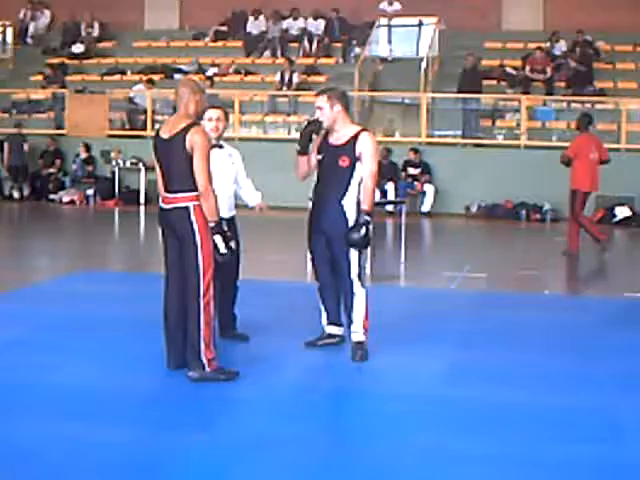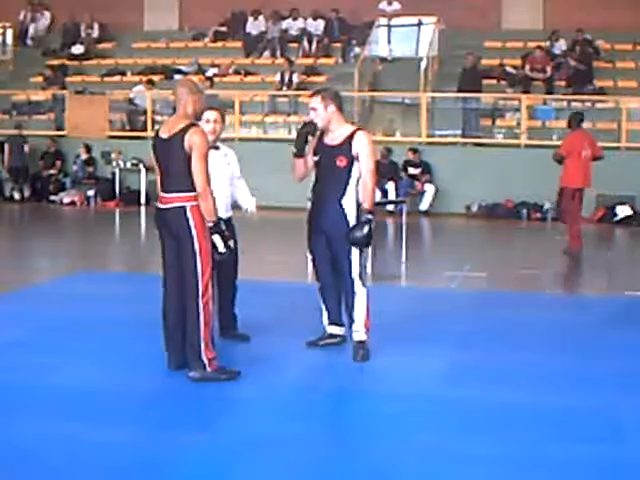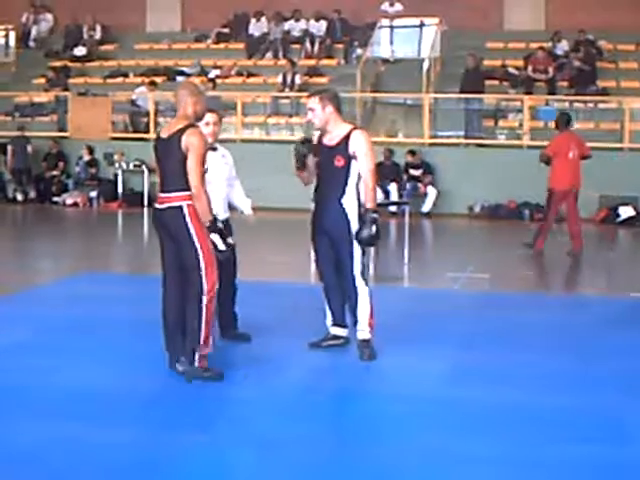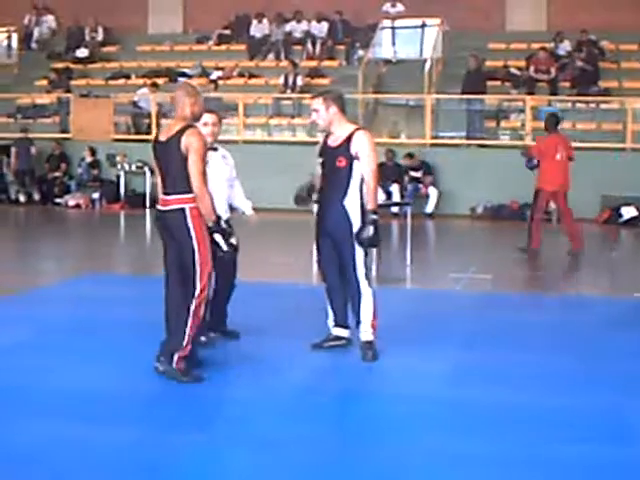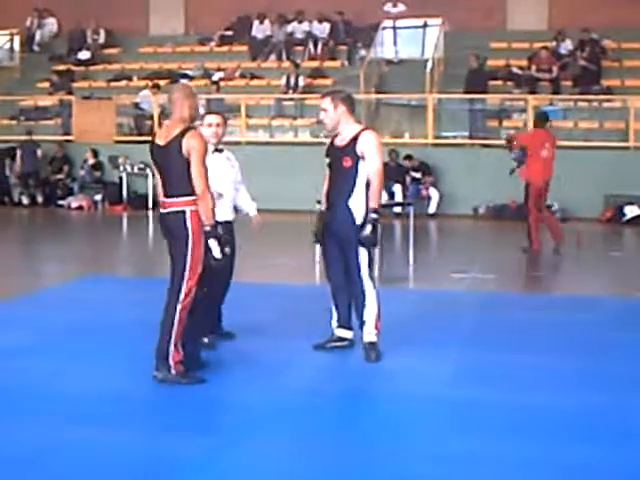
dt=0.2s
person 1, frame 1
left shoulder: (160, 132)
right shoulder: (196, 134)
left elbow: (161, 182)
right elbow: (203, 188)
right wrist: (216, 226)
left hip: (167, 211)
right hip: (191, 212)
left knee: (175, 283)
right knee: (199, 288)
left ankle: (176, 355)
right ankle: (201, 363)
person 1, frame 2
left shoulder: (160, 133)
right shoulder: (195, 134)
right elbow: (201, 188)
right wrist: (215, 226)
left hip: (164, 210)
right hip: (187, 211)
left knee: (174, 283)
right knee: (198, 287)
left ankle: (177, 355)
right ankle: (202, 364)
person 1, frame 3
left shoulder: (163, 134)
right shoulder: (193, 135)
right elbow: (196, 188)
right wrist: (212, 225)
left hip: (162, 211)
right hip: (184, 211)
left knee: (174, 284)
right knee: (205, 283)
left ankle: (177, 354)
right ankle: (193, 358)
person 1, frame 4
left shoulder: (160, 135)
right shoulder: (192, 135)
right elbow: (198, 188)
right wrist: (215, 225)
left hip: (164, 213)
right hip: (186, 213)
left knee: (176, 285)
right knee: (196, 286)
left ankle: (180, 352)
right ankle: (171, 358)
person 1, frame 5
left shoulder: (157, 138)
right shoulder: (192, 138)
left elbow: (160, 186)
right elbow: (200, 192)
right wrist: (212, 230)
left hip: (167, 216)
right hip: (188, 215)
left knee: (181, 285)
right knee: (184, 290)
left ankle: (188, 353)
right ankle: (167, 364)
person 2, frame 1
left shoulder: (363, 139)
right shoulder: (321, 138)
left elbow: (369, 182)
right elbow: (302, 174)
left wrist: (364, 219)
right wrist: (304, 144)
left hip: (345, 218)
right hip: (318, 217)
left knee: (351, 279)
right knee: (324, 276)
left ankle: (358, 338)
right ankle: (333, 329)
person 2, frame 2
left shoulder: (359, 139)
right shoulder: (316, 139)
left elbow: (368, 180)
right elbow: (299, 175)
left wrist: (366, 217)
right wrist: (300, 148)
left hip: (344, 218)
right hip: (318, 217)
left knee: (351, 277)
right knee: (325, 276)
left ankle: (360, 337)
right ankle: (334, 329)
person 2, frame 3
left shoulder: (356, 138)
right shoulder: (317, 140)
left elbow: (368, 178)
right elbow: (308, 179)
left wrist: (370, 216)
right wrist: (302, 162)
left hip: (347, 218)
right hip: (321, 217)
left knee: (353, 276)
right knee: (328, 276)
left ankle: (363, 336)
right ankle: (337, 330)
person 2, frame 4
left shoulder: (359, 138)
right shoulder: (325, 141)
left elbow: (370, 180)
left wrist: (371, 218)
right wrist: (310, 189)
left hip: (350, 218)
right hip: (325, 219)
left knee: (357, 278)
right knee: (332, 278)
left ankle: (367, 337)
right ankle: (339, 332)
person 2, frame 5
left shoulder: (366, 138)
right shoulder: (333, 141)
left elbow: (376, 179)
left wrist: (372, 217)
right wrist: (322, 215)
left hip: (355, 219)
right hip: (332, 220)
left knee: (361, 279)
right knee: (336, 278)
left ankle: (370, 338)
right ankle: (342, 333)
person 3, frame 1
left shoulder: (233, 154)
left elbow: (243, 182)
left wrist: (255, 200)
left hip: (227, 222)
left knee: (229, 277)
left ankle: (227, 326)
person 3, frame 2
left shoulder: (229, 155)
left elbow: (237, 184)
left wrist: (249, 204)
left hip: (224, 222)
left knee: (228, 277)
left ankle: (228, 326)
person 3, frame 3
left shoulder: (225, 155)
left elbow: (233, 185)
left wrist: (245, 207)
left hip: (222, 223)
left knee: (228, 275)
left ankle: (228, 327)
person 3, frame 4
left shoulder: (225, 156)
left elbow: (234, 186)
left wrist: (246, 208)
left hip: (223, 223)
left knee: (227, 275)
left ankle: (217, 323)
right ankle: (199, 328)
person 3, frame 5
left shoulder: (230, 158)
left elbow: (239, 188)
left wrist: (251, 209)
left hip: (225, 226)
left knee: (222, 278)
right knee: (202, 280)
left ankle: (213, 324)
person 4, frame 1
left shoulder: (579, 140)
right shoulder: (596, 140)
left elbow: (564, 158)
right elbow: (606, 159)
left wrist: (569, 162)
left hip: (580, 183)
right hip: (589, 182)
left knee: (576, 214)
right knee: (576, 213)
left ankle: (600, 237)
right ankle: (573, 247)
person 4, frame 2
left shoulder: (571, 137)
right shoulder: (589, 137)
left elbow: (557, 156)
right elbow: (599, 155)
left wrist: (562, 160)
left hip: (570, 180)
right hip: (583, 180)
left knee: (563, 210)
right knee: (574, 212)
left ankle: (575, 243)
right ankle: (575, 246)
person 4, frame 3
left shoulder: (559, 139)
right shoulder: (577, 138)
left elbow: (543, 157)
right elbow: (587, 155)
left wrist: (549, 161)
left hip: (559, 182)
right hip: (573, 182)
left knee: (550, 213)
right knee: (573, 214)
left ankle: (538, 244)
right ankle: (577, 247)
person 4, frame 4
left shoulder: (545, 141)
right shoulder: (565, 140)
left elbow: (527, 153)
right elbow: (571, 158)
left wrist: (531, 157)
left hip: (546, 184)
right hip: (562, 183)
left knee: (536, 213)
right knee: (565, 214)
left ankle: (533, 246)
right ankle: (577, 245)
person 4, frame 5
left shoulder: (533, 135)
right shoulder: (551, 137)
left elbow: (511, 139)
left wrist: (513, 147)
left hip: (534, 179)
right hip: (545, 179)
left knee: (531, 210)
right knee: (541, 209)
left ankle: (534, 245)
right ankle: (558, 236)
